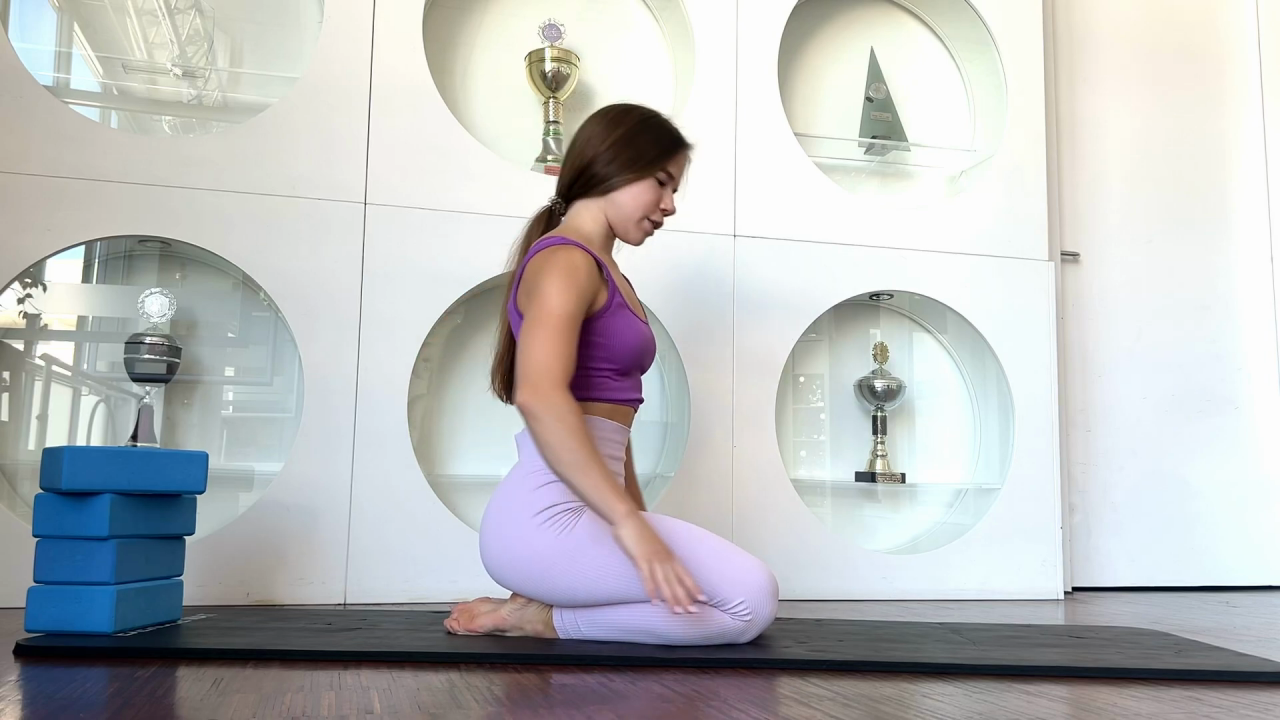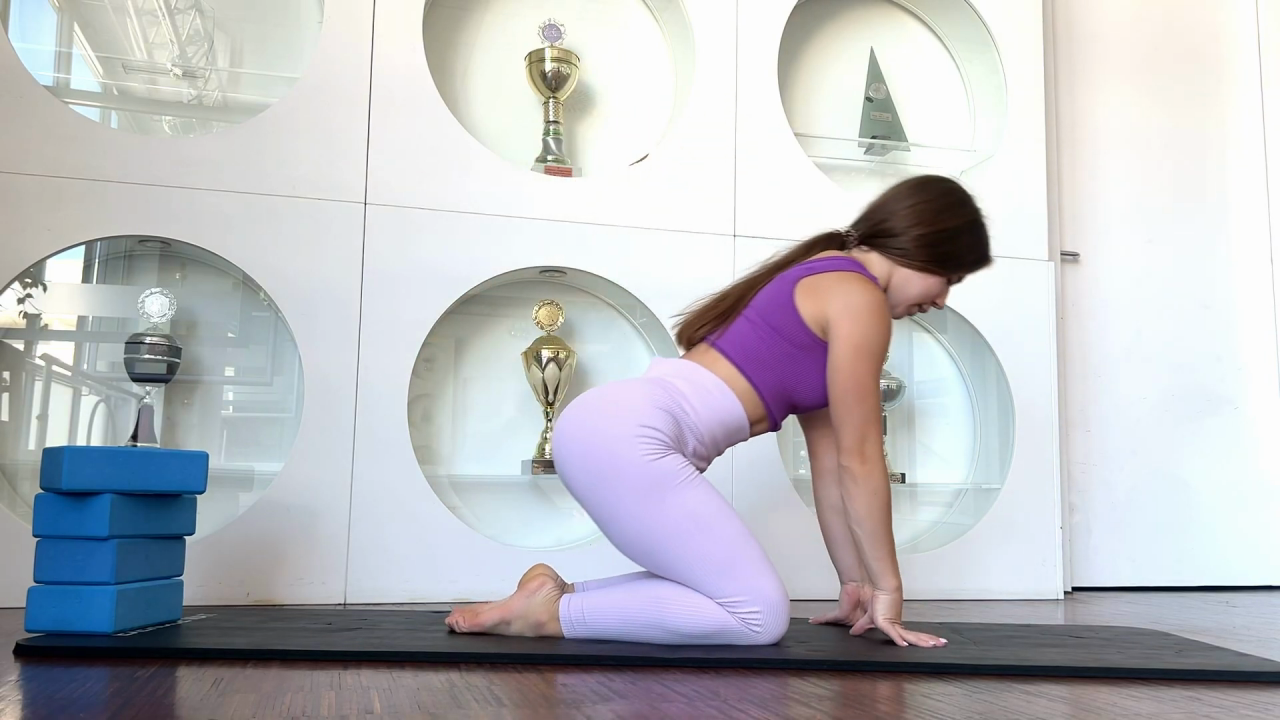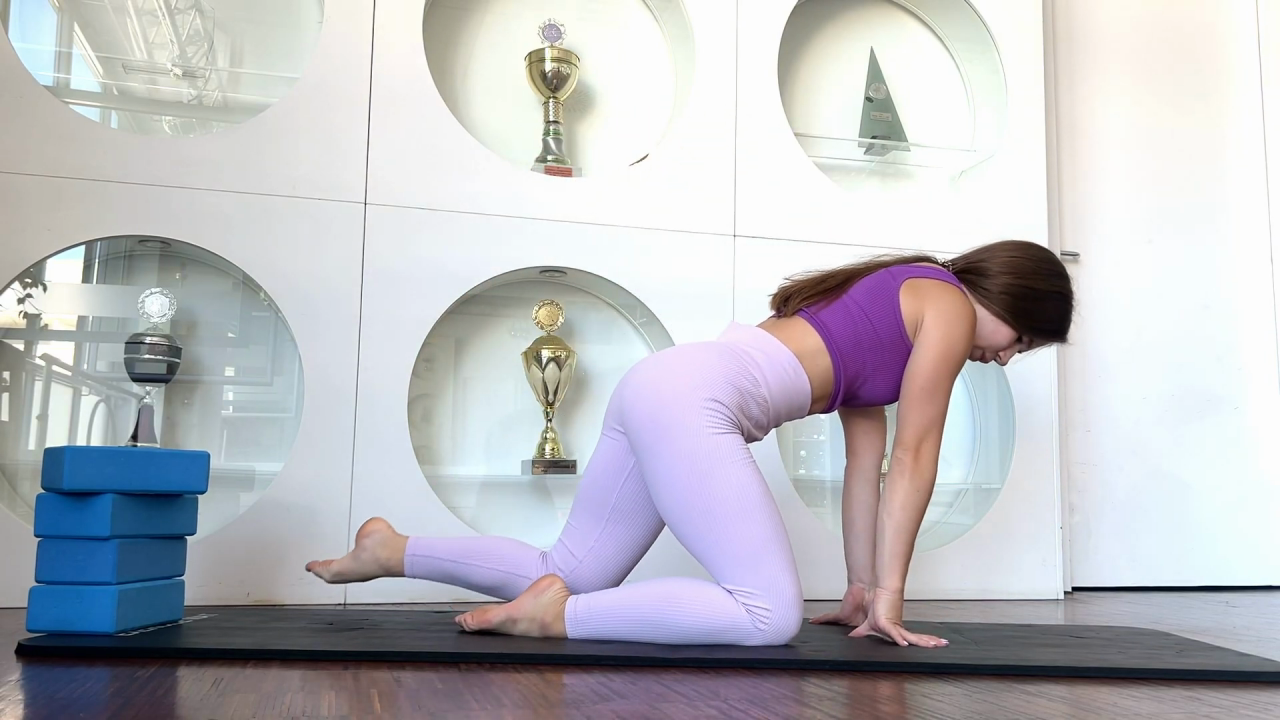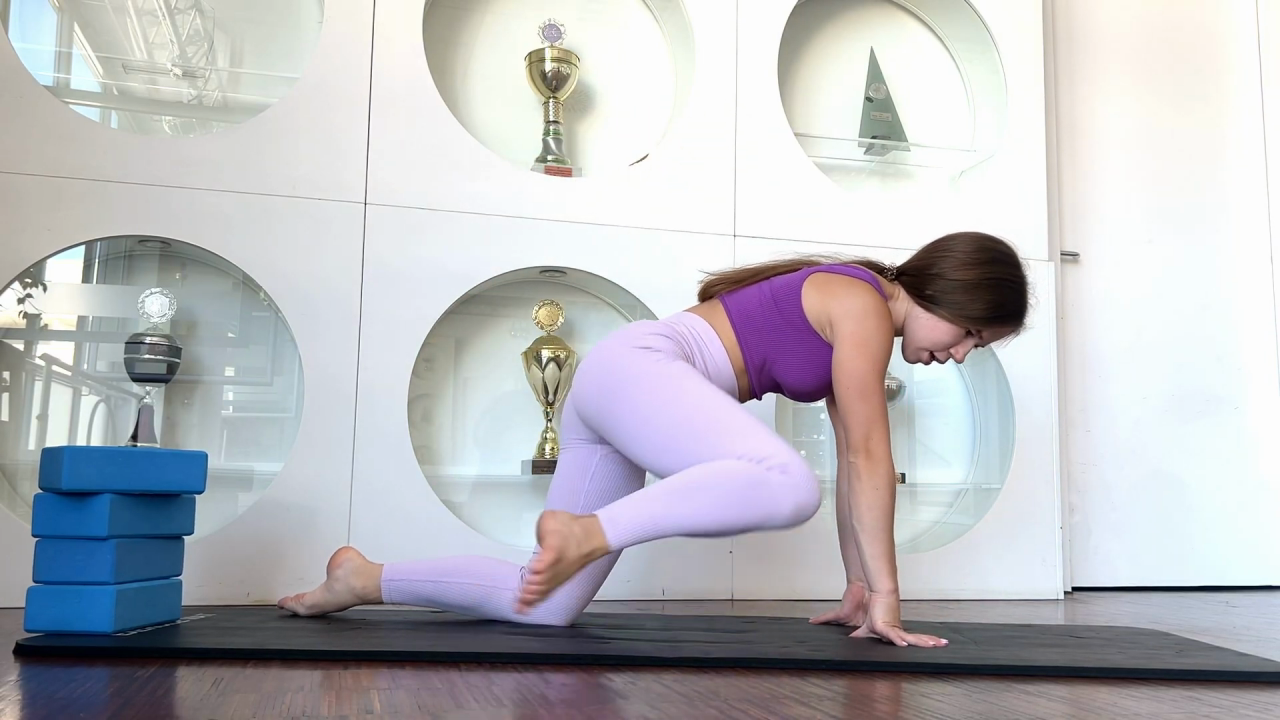
dt=0.7s
person 1, frame 1
left shoulder: (605, 274)
right shoulder: (566, 262)
right elbow: (539, 395)
left wrist: (638, 523)
right wrist: (629, 525)
left hip: (568, 515)
right hip: (546, 520)
right knee: (747, 601)
left ankle: (549, 600)
right ankle: (549, 619)
person 1, frame 2
left shoulder: (820, 284)
right shoulder: (857, 298)
left elbow: (831, 462)
right elbow: (858, 460)
left wrist: (856, 583)
right wrist: (886, 588)
left hip: (610, 428)
right hip: (628, 440)
left knee: (729, 594)
right knee: (760, 615)
left ankle: (559, 594)
right ankle: (551, 614)
person 1, frame 3
left shoulder: (889, 311)
right shoulder: (947, 305)
left elbow: (865, 461)
right elbow: (914, 459)
left wrist: (862, 588)
right wrist: (886, 594)
left hip: (658, 387)
right hip: (690, 403)
left knee: (569, 575)
right knee: (769, 616)
left ankle: (392, 549)
right ankle: (552, 612)
person 1, frame 4
left shoulder: (852, 312)
right shoulder: (864, 305)
left elbow: (854, 461)
right elbow: (869, 459)
left wrist: (860, 591)
right wrist: (886, 595)
left hip: (617, 393)
right hip: (633, 366)
left knee: (549, 604)
right knee: (787, 485)
left ankle: (364, 580)
right ankle: (587, 530)
